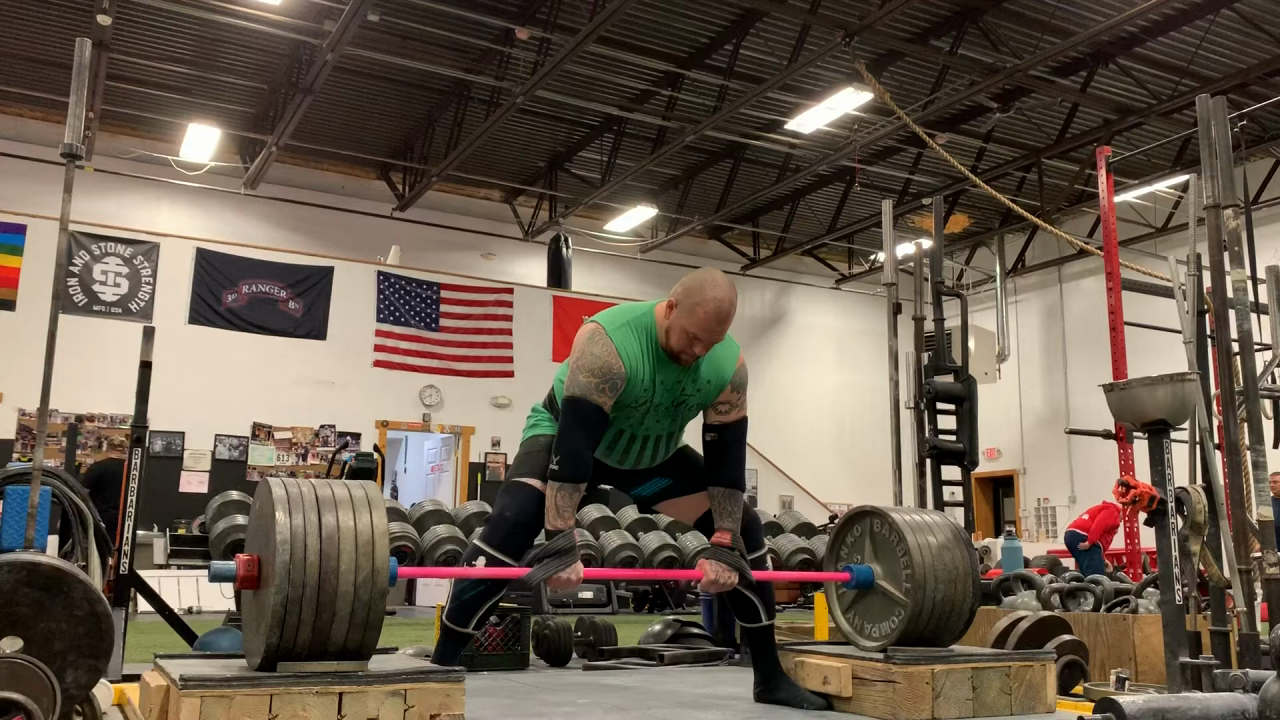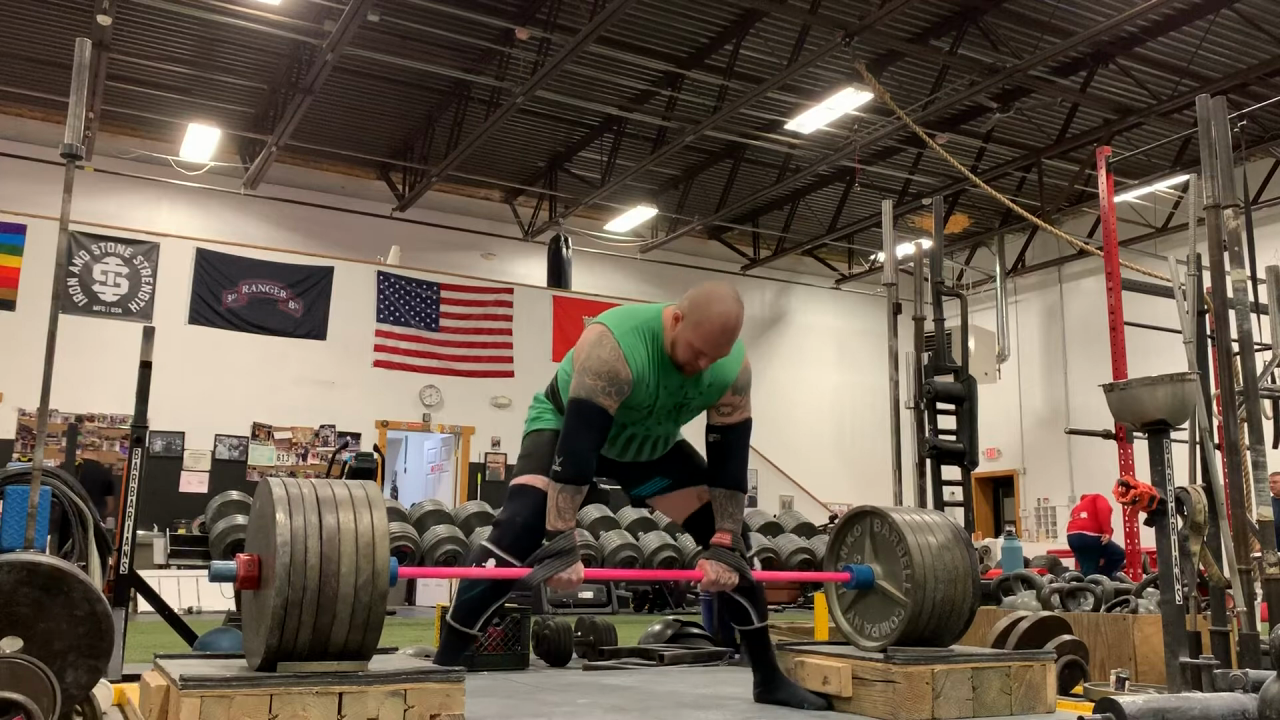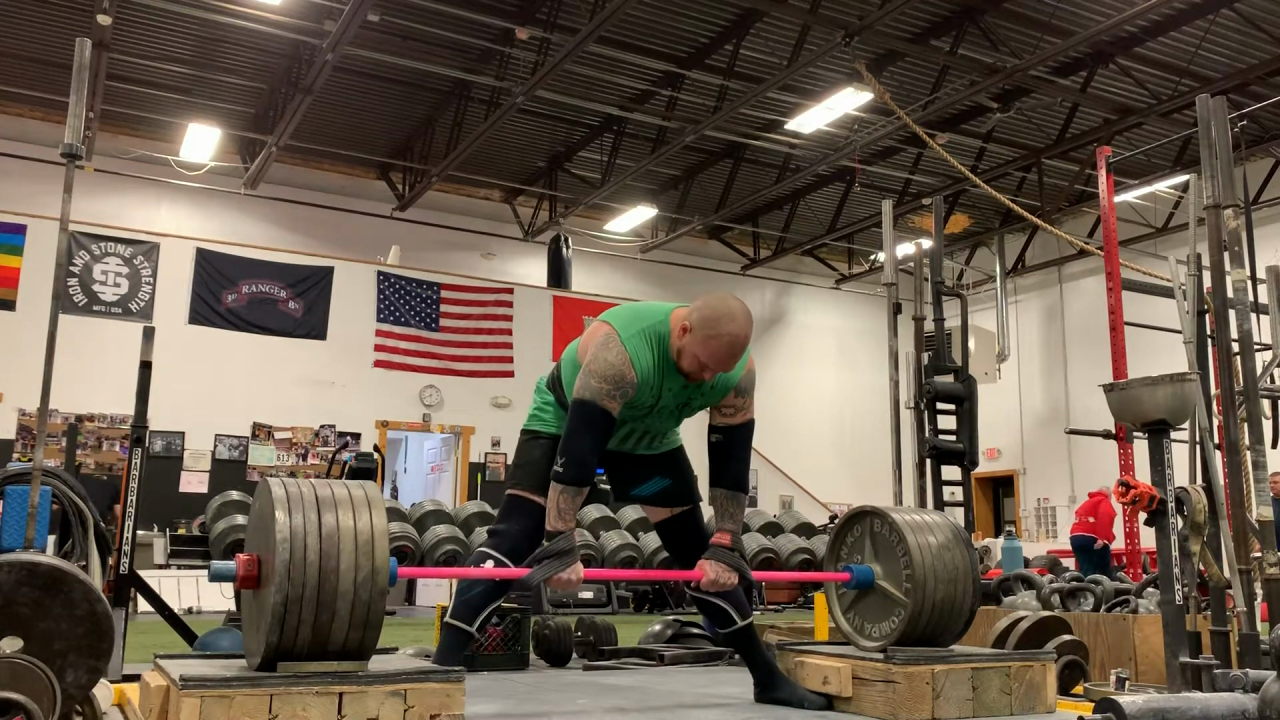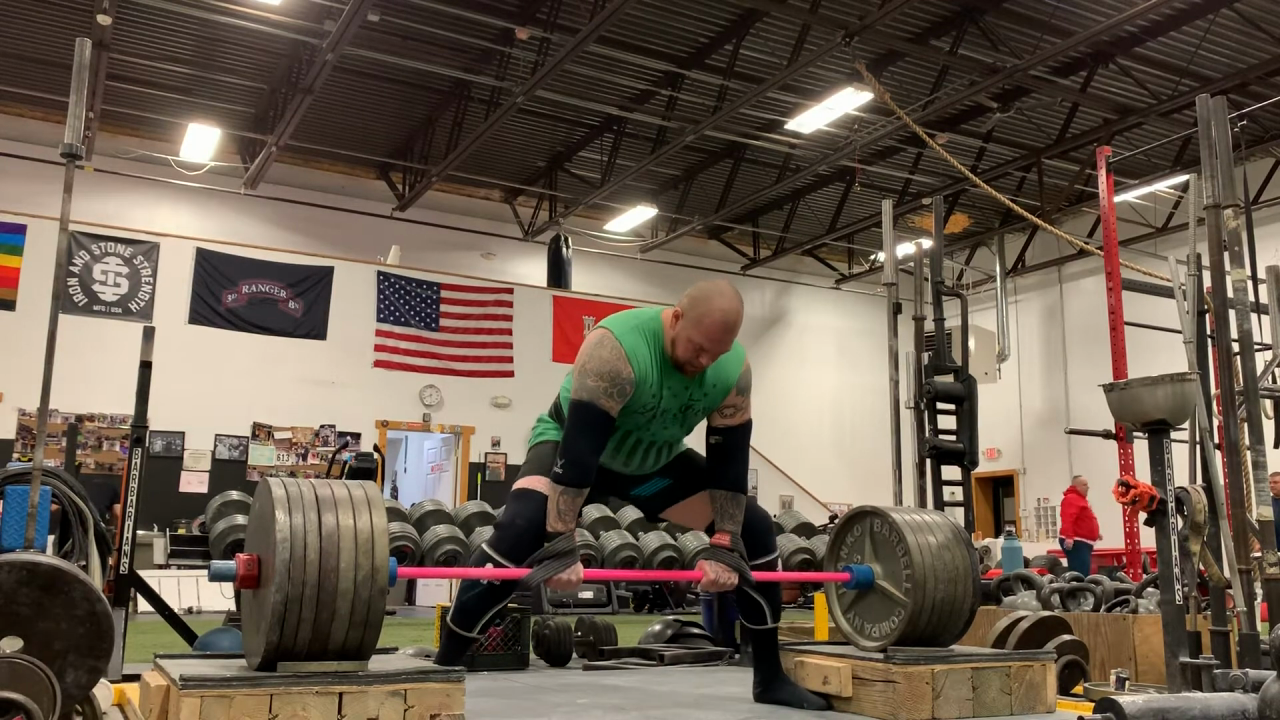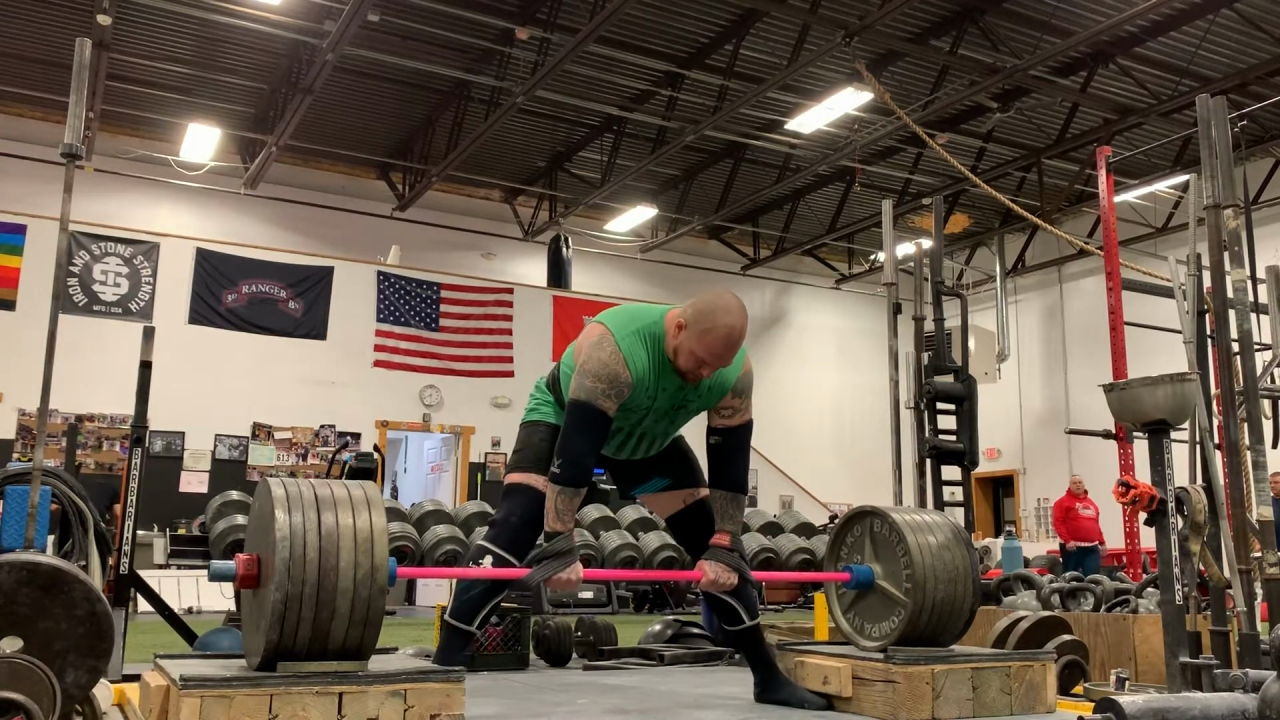
dt=1s
person 1, frame 1
left shoulder: (729, 364)
right shoulder: (609, 341)
left elbow: (727, 455)
right elbow: (574, 442)
left wrist: (725, 545)
right wrist: (561, 542)
left hip: (656, 454)
right hip: (566, 431)
left knee: (743, 530)
right knee: (512, 522)
left ankle: (770, 677)
right ankle: (441, 669)
person 1, frame 2
left shoulder: (732, 368)
right shoulder: (615, 344)
left elbow: (730, 457)
right elbow: (577, 444)
left wrist: (726, 546)
right wrist: (561, 543)
left hip: (654, 445)
right hip: (567, 425)
left knee: (729, 539)
right knee: (519, 526)
left ankle: (768, 677)
right ankle: (443, 672)
person 1, frame 3
left shoulder: (737, 370)
right shoulder: (620, 345)
left elbow: (731, 459)
right elbow: (579, 445)
left wrist: (725, 546)
right wrist: (560, 543)
left hip: (649, 436)
right hip: (565, 419)
left knee: (698, 548)
right knee: (514, 536)
left ankle: (768, 678)
right ankle: (441, 672)
person 1, frame 4
left shoulder: (733, 369)
right shoulder: (617, 347)
left elbow: (730, 458)
right elbow: (579, 447)
left wrist: (725, 547)
right wrist: (560, 545)
left hip: (657, 461)
right hip: (573, 438)
left knee: (753, 531)
right knee: (522, 527)
left ankle: (770, 677)
right ankle: (443, 672)
person 1, frame 5
left shoulder: (734, 372)
right shoulder: (614, 346)
left elbow: (730, 462)
right elbow: (575, 448)
left wrist: (724, 546)
right wrist: (559, 545)
left hip: (649, 439)
right hip: (564, 418)
left knee: (716, 545)
right knee: (515, 526)
left ankle: (768, 677)
right ankle: (443, 670)
